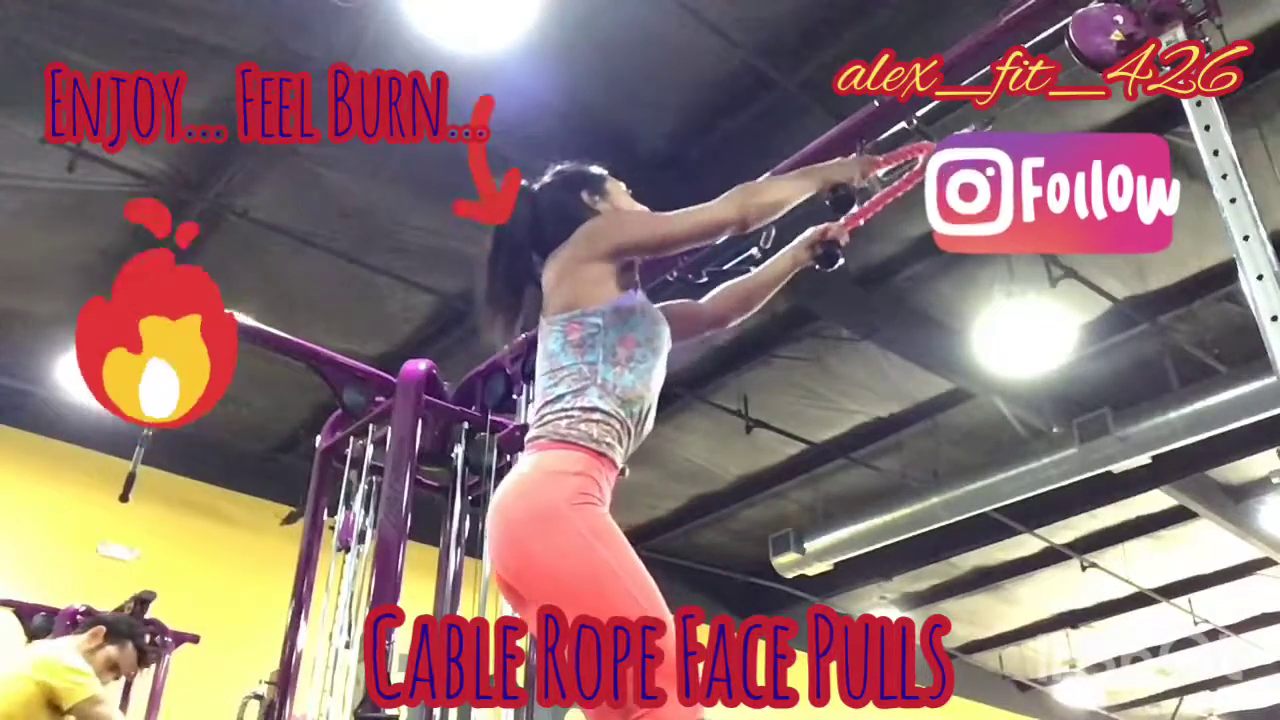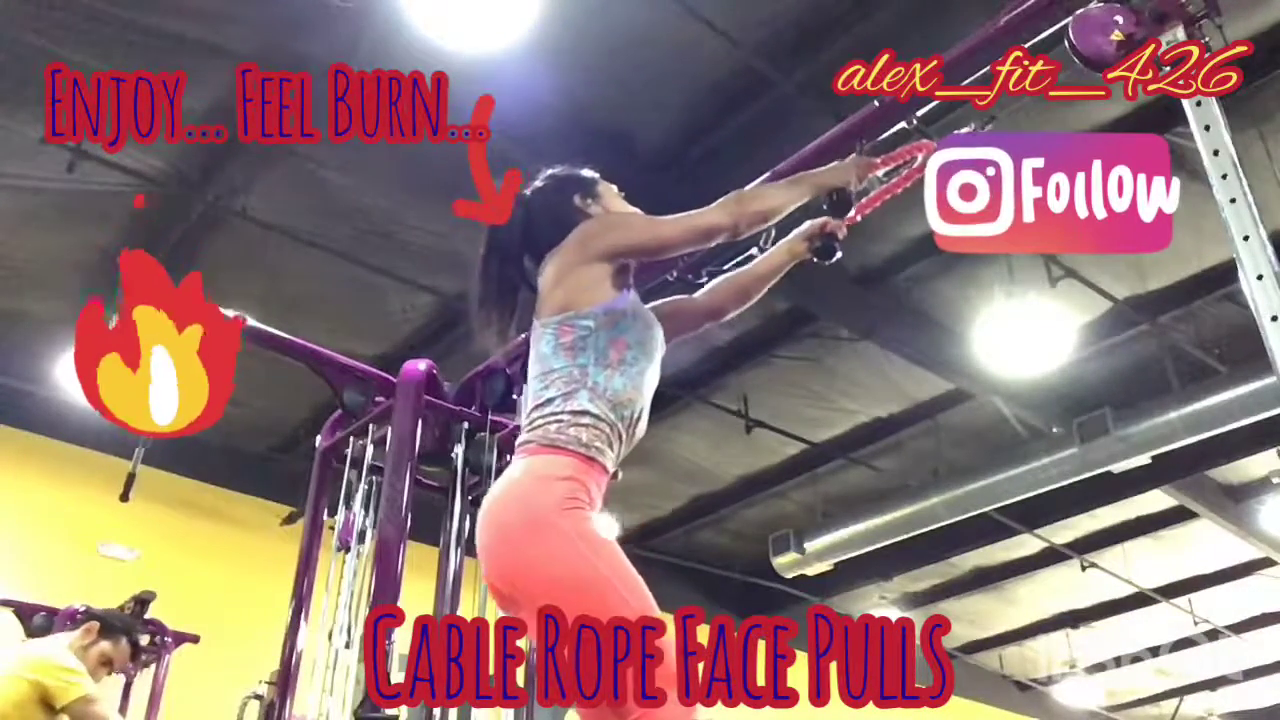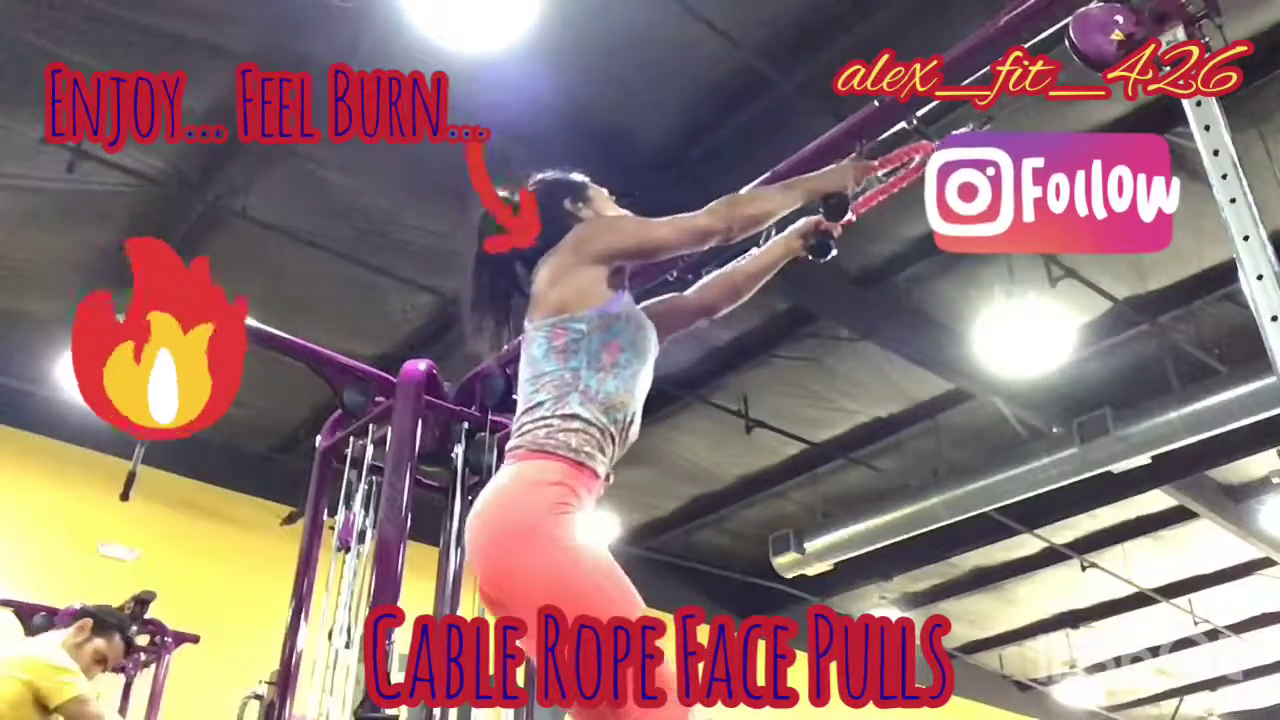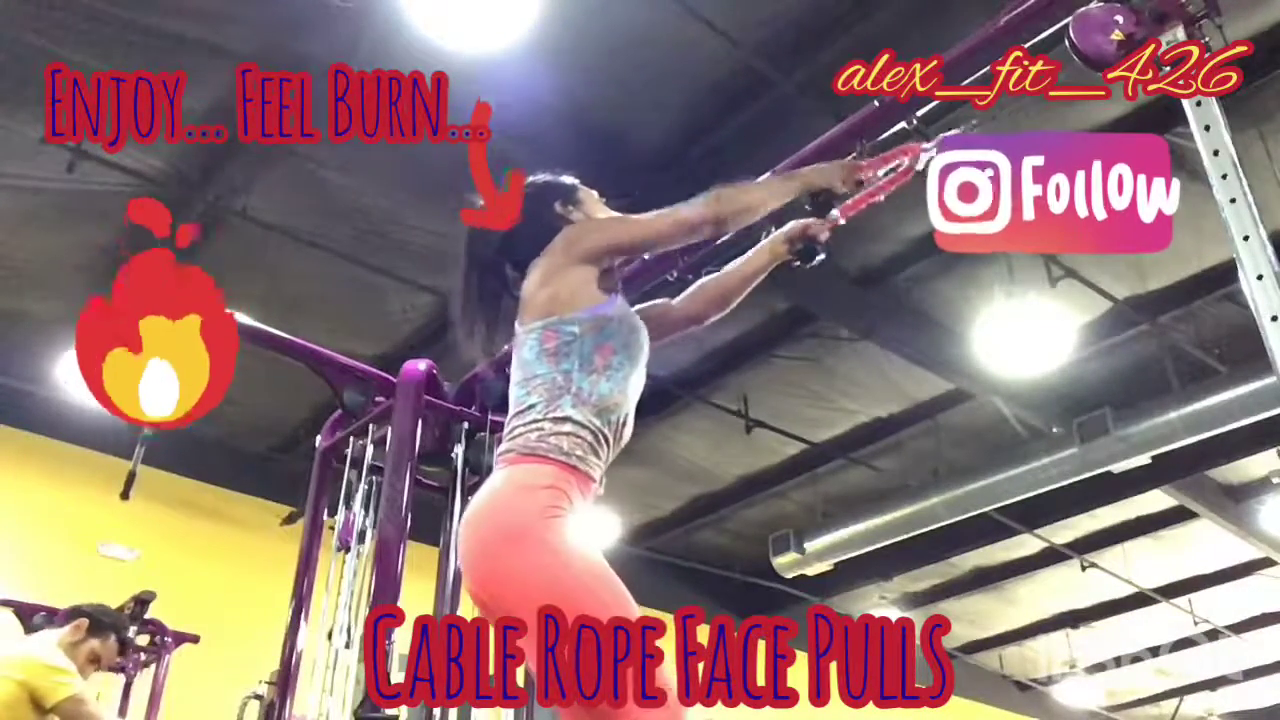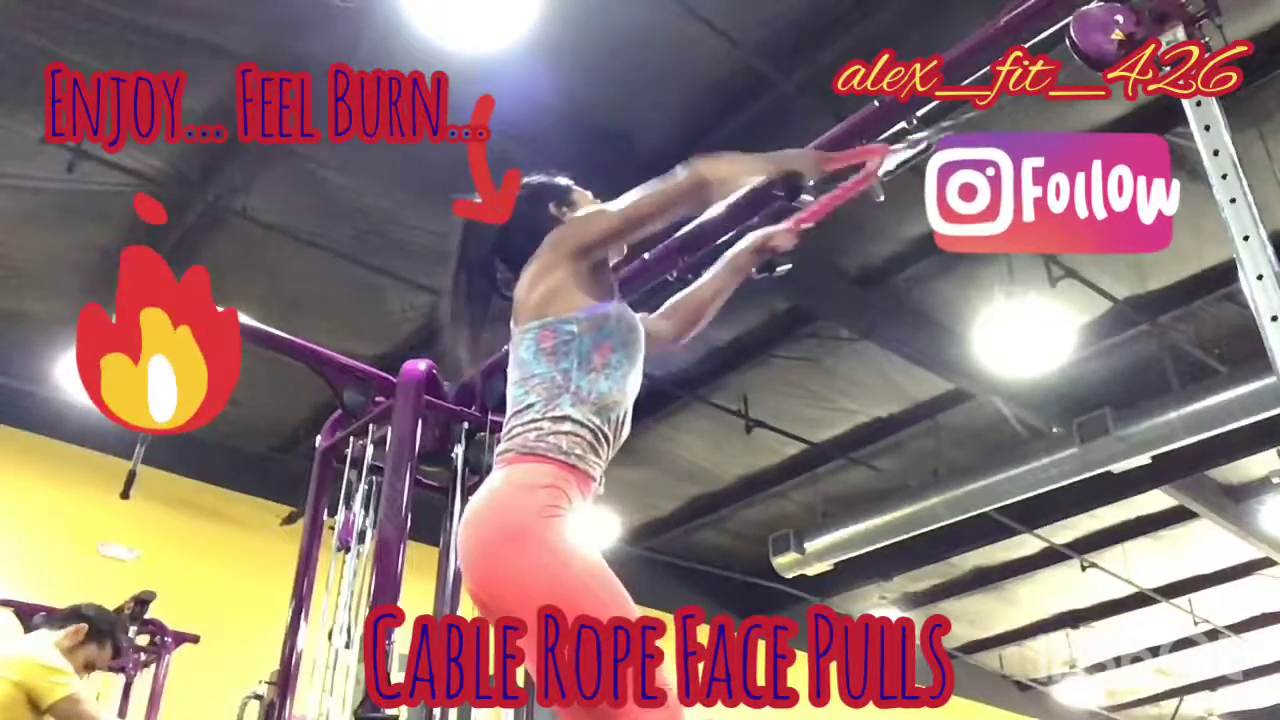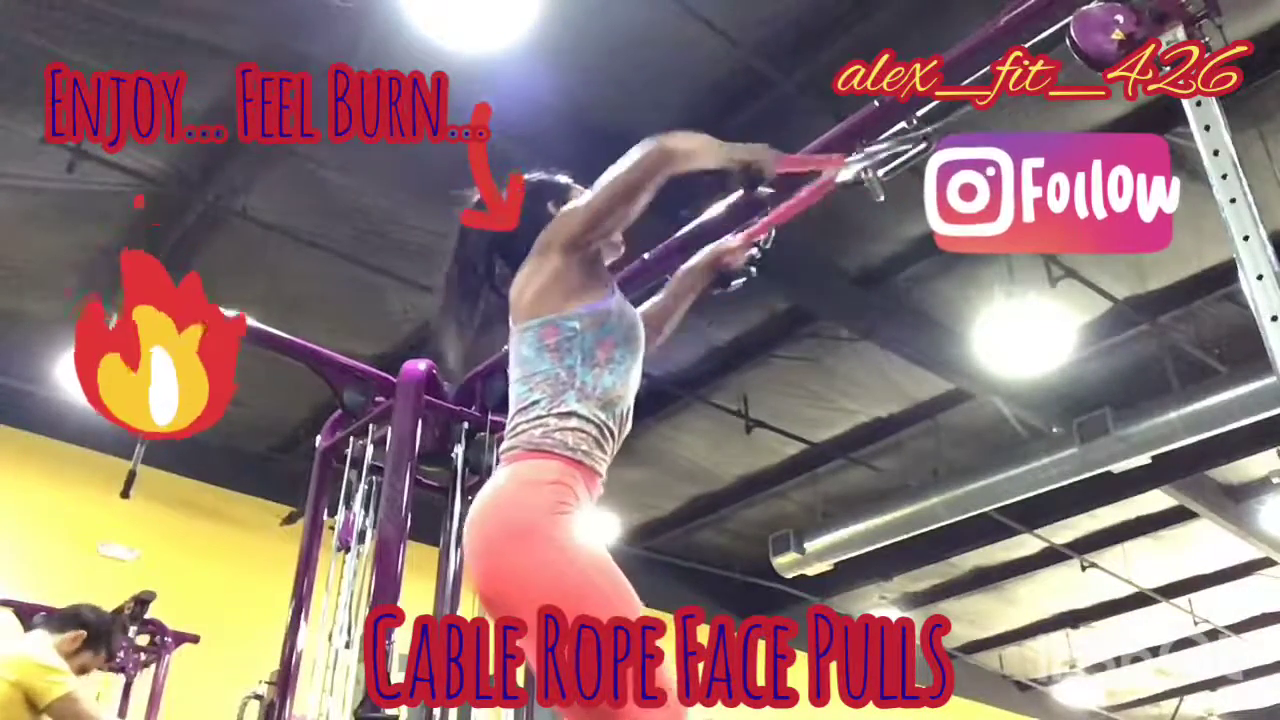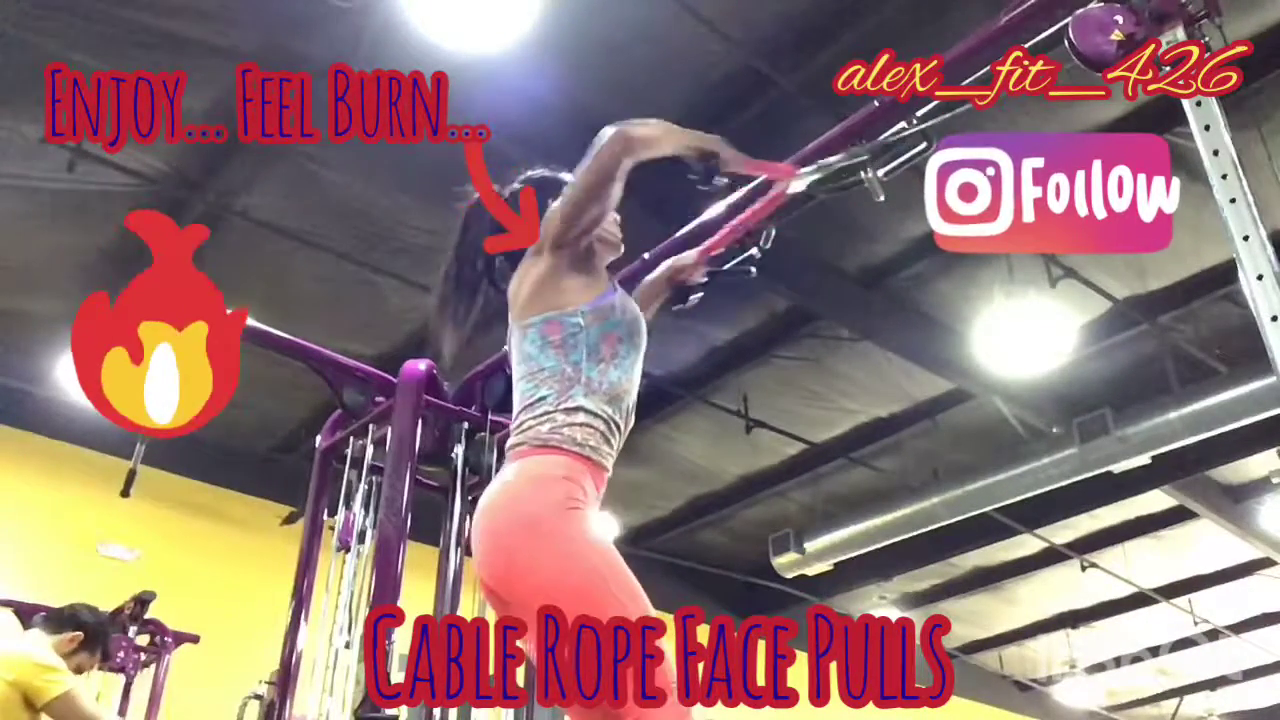
dt=0.1s
person 1, frame 1
left shoulder: (620, 307)
right shoulder: (592, 242)
left elbow: (714, 310)
right elbow: (736, 211)
left wrist: (804, 249)
right wrist: (826, 174)
left hip: (541, 508)
right hip: (554, 499)
person 1, frame 2
left shoulder: (621, 311)
right shoulder: (587, 243)
left elbow: (712, 303)
right elbow: (727, 217)
left wrist: (801, 243)
right wrist: (824, 178)
left hip: (538, 515)
right hip: (543, 508)
person 1, frame 3
left shoulder: (609, 309)
right shoulder: (580, 249)
left elbow: (704, 300)
right elbow: (721, 221)
left wrist: (795, 240)
right wrist: (820, 182)
left hip: (528, 520)
right hip: (533, 512)
person 1, frame 4
left shoulder: (599, 311)
right shoulder: (571, 252)
left elbow: (691, 306)
right elbow: (714, 211)
left wrist: (781, 243)
right wrist: (811, 177)
left hip: (523, 525)
right hip: (523, 519)
person 1, frame 5
left shoulder: (588, 305)
right shoulder: (562, 251)
left elbow: (670, 327)
right elbow: (692, 182)
left wrist: (751, 250)
right wrist: (783, 163)
left hip: (521, 523)
right hip: (522, 517)
person 1, frame 6
left shoulder: (566, 300)
right shoulder: (560, 251)
left elbow: (627, 342)
right elbow: (661, 153)
left wrist: (704, 267)
right wrist: (745, 156)
left hip: (524, 522)
right hip: (529, 513)
person 1, frame 7
left shoulder: (564, 292)
right shoulder: (557, 249)
left elbow: (613, 343)
right elbow: (621, 141)
left wrist: (662, 280)
right wrist: (703, 143)
left hip: (528, 518)
right hip: (539, 509)
